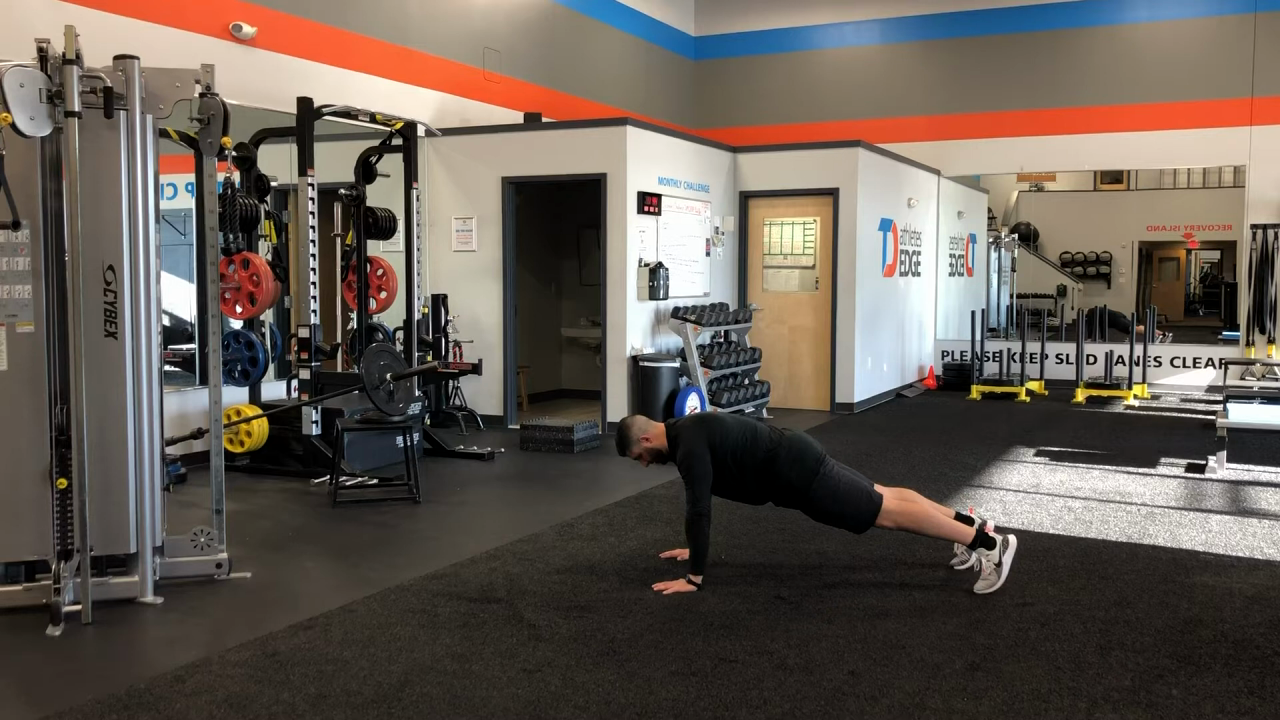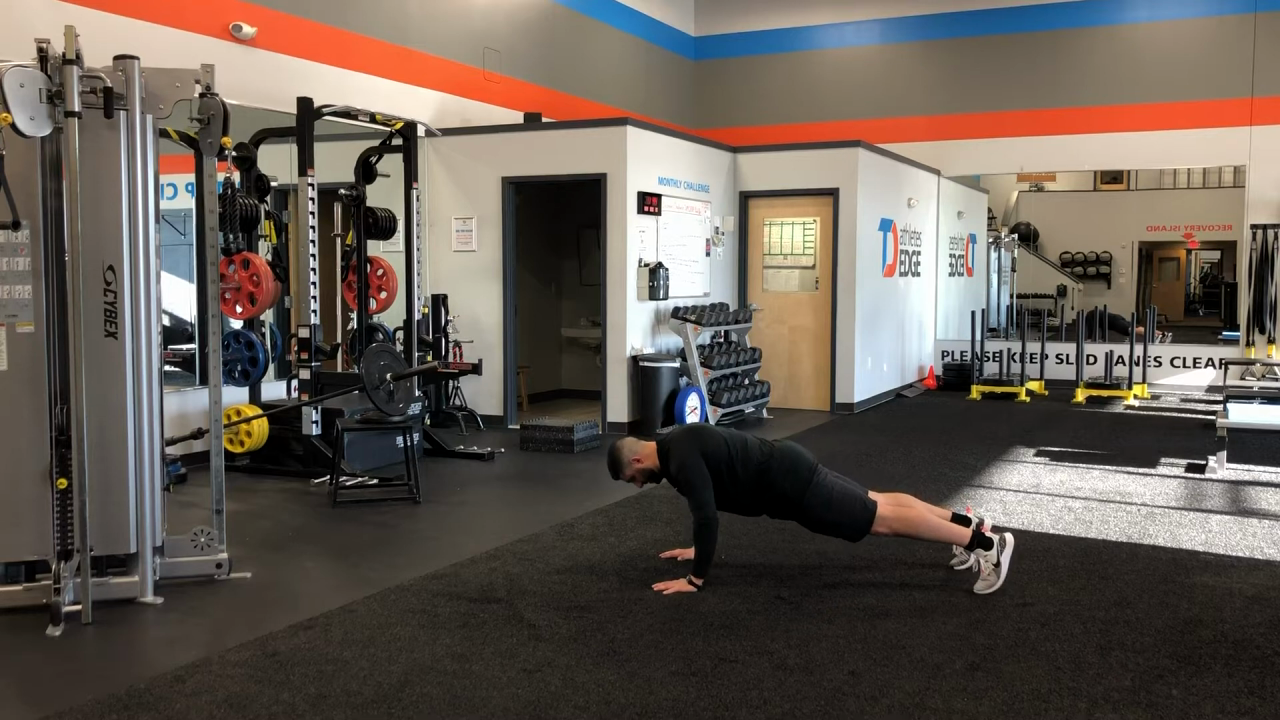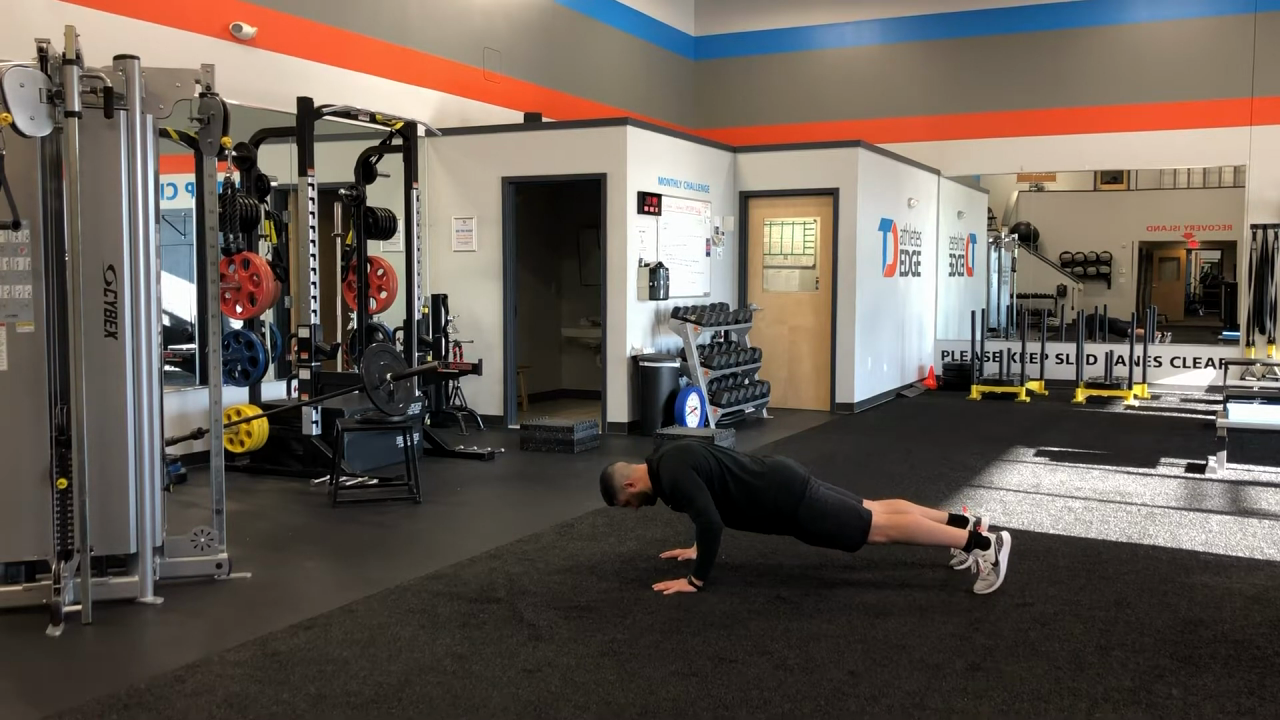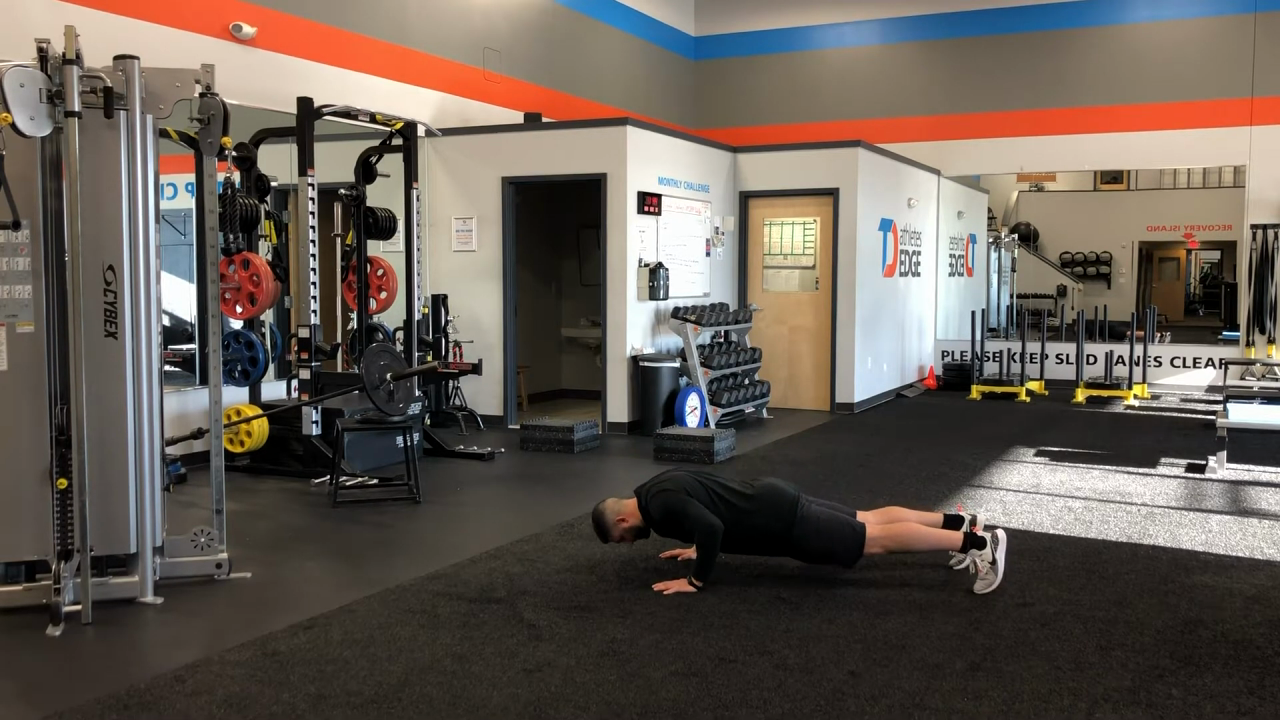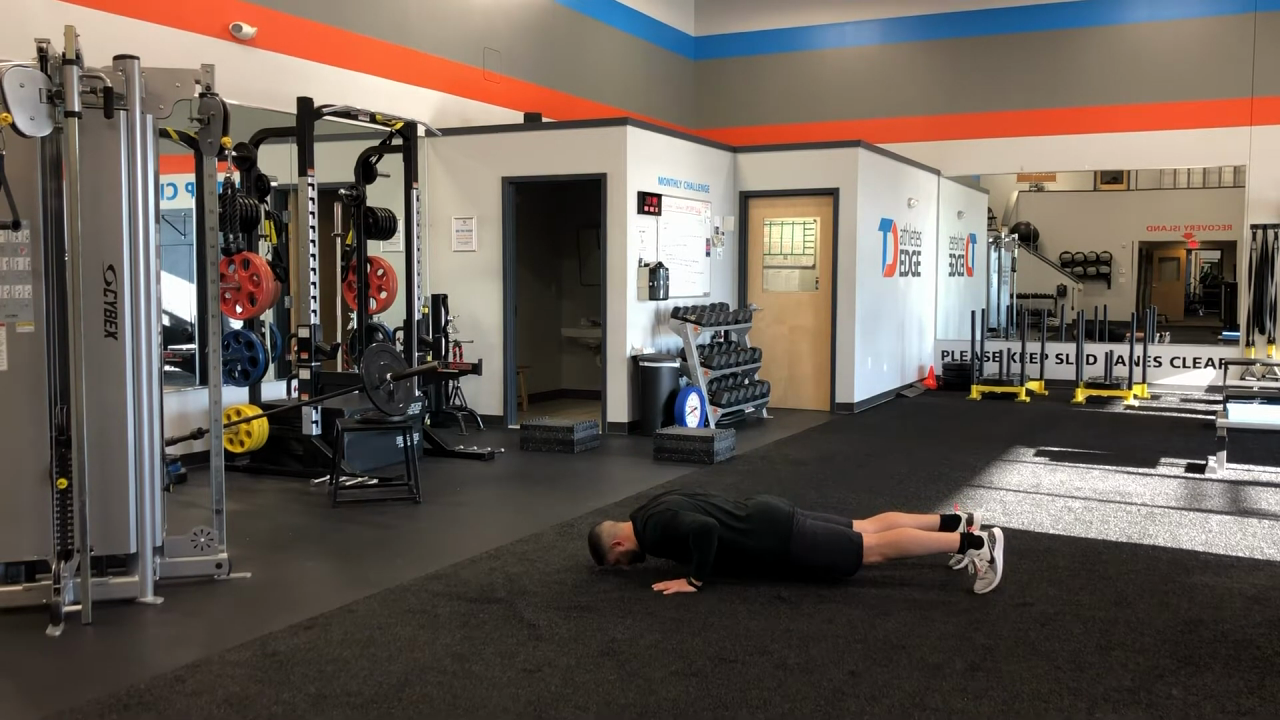
dt=1s
person 1, frame 1
left shoulder: (688, 445)
right shoulder: (688, 432)
left elbow: (698, 509)
right elbow: (701, 504)
left wrist: (695, 576)
right wrist: (695, 547)
left hip: (797, 473)
right hip: (796, 460)
left knee: (887, 512)
right knee: (882, 497)
left ankle: (988, 543)
right ankle: (969, 524)
person 1, frame 2
left shoulder: (682, 459)
right shoulder: (679, 445)
left elbow: (707, 515)
right elbow: (707, 508)
left wrist: (696, 578)
right wrist: (697, 548)
left hip: (790, 485)
right hip: (788, 469)
left knee: (883, 519)
right knee: (878, 502)
left ankle: (985, 544)
right ankle: (965, 523)
person 1, frame 3
left shoulder: (674, 476)
right shoulder: (672, 460)
left elbow: (711, 521)
left wrist: (697, 579)
right wrist: (698, 548)
left hip: (787, 501)
right hip: (783, 482)
left knee: (880, 528)
right knee: (874, 510)
left ankle: (981, 543)
right ankle: (962, 523)
person 1, frame 4
left shoulder: (661, 504)
right shoulder: (660, 488)
left elbow: (712, 528)
left wrist: (697, 580)
right wrist: (698, 548)
left hip: (782, 523)
right hip: (773, 501)
left knee: (876, 540)
right knee: (869, 520)
left ankle: (978, 543)
right ankle: (958, 523)
person 1, frame 5
left shoulder: (655, 528)
right shoulder: (658, 508)
left elbow: (705, 528)
left wrist: (695, 579)
right wrist: (688, 550)
left hip: (777, 539)
right hip: (768, 516)
left knee: (874, 548)
right knee: (866, 528)
left ankle: (975, 542)
right ankle: (956, 523)
